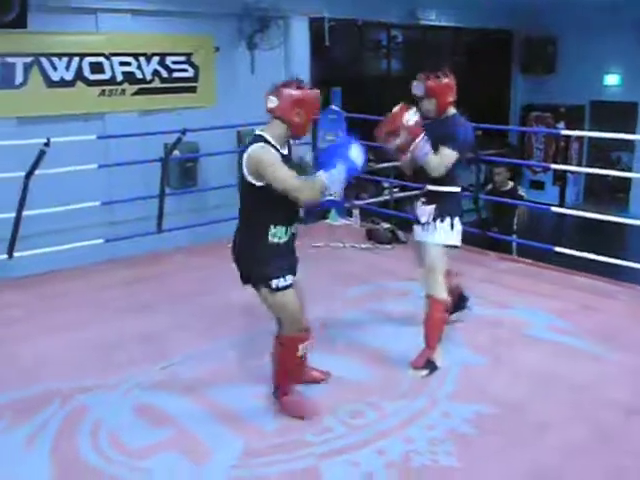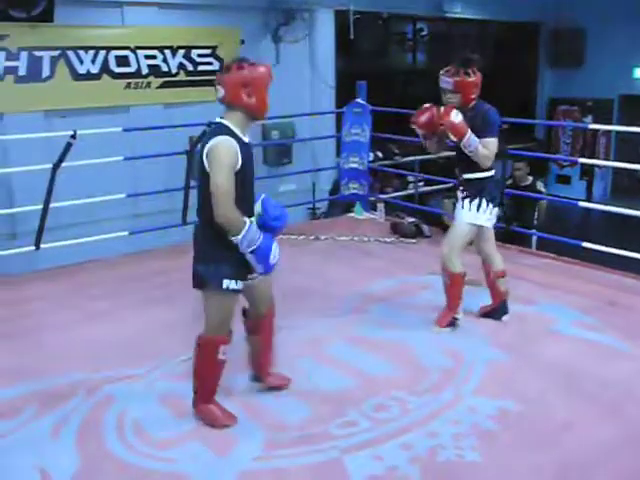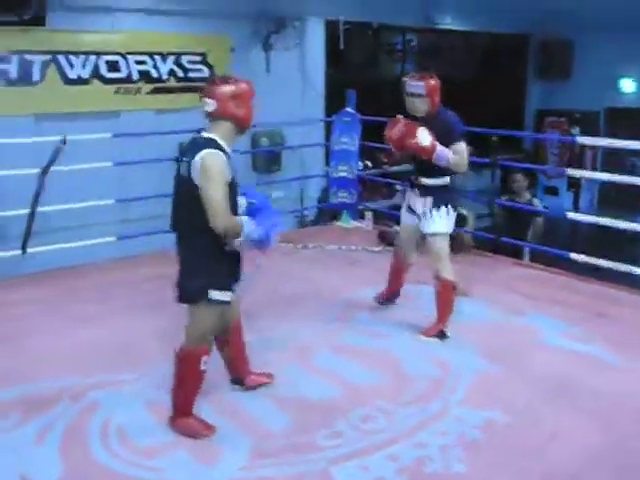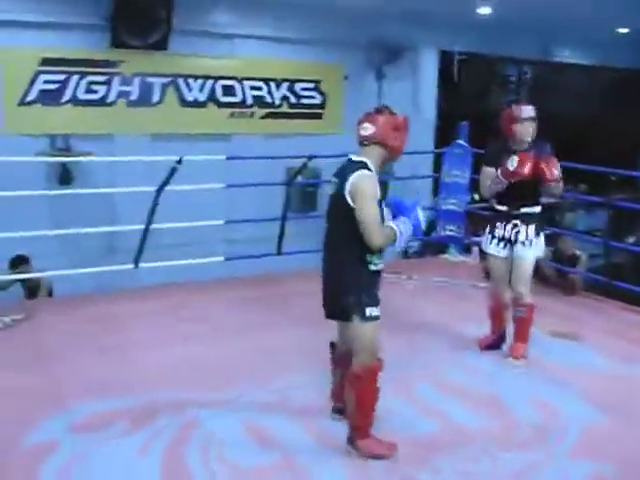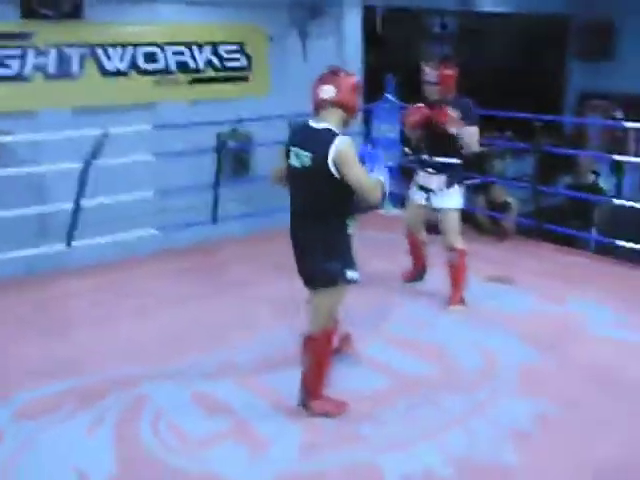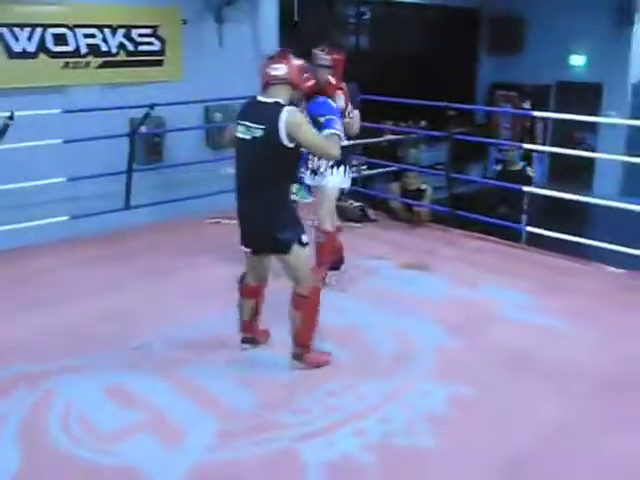
dt=0.5s
person 1, frame 1
left shoulder: (277, 146)
right shoulder: (260, 153)
left elbow: (298, 186)
right elbow: (304, 194)
left wrist: (333, 171)
right wrist: (343, 164)
left hip: (278, 245)
right hip: (261, 252)
left knee: (293, 315)
right knee: (294, 323)
left ankle: (297, 368)
right ankle: (284, 391)
person 1, frame 2
left shoulder: (236, 137)
right shoulder: (222, 143)
right elbow: (224, 214)
left wrist: (260, 209)
right wrist: (256, 241)
left hip: (239, 246)
right hip: (219, 250)
left knee: (263, 305)
right knee: (218, 329)
left ankle: (262, 370)
right ankle: (203, 400)
person 1, frame 3
left shoulder: (200, 147)
right shoulder: (212, 157)
right elbow: (220, 222)
left wrist: (243, 206)
right wrist: (254, 230)
left hip: (211, 256)
right hip: (206, 259)
left knee: (228, 319)
right knee: (198, 339)
left ankle: (241, 374)
right ankle: (181, 414)
person 1, frame 4
left shoulder: (348, 170)
right shoulder: (365, 178)
right elbow: (376, 239)
left wrist: (386, 210)
right wrist: (404, 224)
left hip: (339, 271)
right hip: (355, 277)
left knee: (347, 344)
right knee: (367, 359)
left ankle: (342, 402)
right ankle: (360, 434)
person 1, frame 5
left shoulder: (297, 135)
right shoulder: (339, 145)
left elbow: (280, 177)
right elbow: (373, 195)
right wrist: (378, 170)
left hip: (302, 235)
right hip: (328, 241)
left knee: (324, 303)
right knee: (322, 320)
left ankle: (328, 345)
right ankle: (311, 395)
person 1, frame 6
left shoulder: (247, 110)
right shoulder: (289, 117)
left elbow: (227, 138)
right elbow: (332, 152)
right wrist: (333, 122)
left hip: (248, 210)
right hip: (278, 213)
left knee: (254, 274)
right knee: (307, 283)
left ankle: (249, 331)
right ankle: (303, 350)
person 2, frame 1
left shoulder: (459, 127)
right shoulder: (430, 124)
left elbow: (436, 169)
right elbow: (411, 168)
left wrist: (415, 136)
right wrist: (396, 143)
left hip: (445, 206)
right hip: (427, 202)
left knee: (433, 277)
right knee: (431, 263)
left ankle: (431, 352)
right ankle: (457, 296)
person 2, frame 2
left shoulder: (486, 115)
right shoulder: (452, 110)
left elbow: (486, 158)
right elbow: (434, 147)
left wrist: (460, 132)
right wrist: (427, 129)
left hip: (480, 191)
right hip: (469, 188)
left knee: (449, 252)
right knee: (487, 249)
left ankle: (451, 312)
right ankle: (499, 303)
person 2, frame 3
left shoulder: (448, 121)
right shoulder: (415, 118)
left elbow: (461, 164)
left wrist: (431, 148)
right wrist: (398, 141)
left hip: (438, 196)
right hip: (417, 192)
left knee: (439, 260)
right knee: (403, 248)
left ankle: (441, 323)
right ankle: (393, 290)
person 2, frame 4
left shoulder: (543, 151)
right shoulder: (494, 151)
left elbow: (556, 187)
right elbow: (485, 191)
left wrist: (552, 178)
right wrist: (505, 175)
left hip: (529, 226)
right hip: (500, 223)
left knee: (520, 290)
right knee: (499, 286)
left ankle: (520, 343)
right ankle: (497, 333)
person 2, frame 5
left shoulder: (463, 106)
right shoulder: (426, 105)
left elbow: (473, 147)
left wrist: (456, 128)
right wrist: (411, 126)
left hip: (448, 176)
right hip: (425, 173)
left knee: (451, 237)
right knee: (412, 225)
left ankle: (457, 291)
right ankle: (419, 267)
person 2, frame 6
left shoulder: (347, 90)
right shoulder: (310, 90)
left elbow: (354, 129)
left wrist: (343, 104)
left hip: (335, 160)
right hip: (315, 157)
left knee: (323, 215)
right knee: (326, 212)
left ankle: (321, 267)
right ankle: (336, 255)
